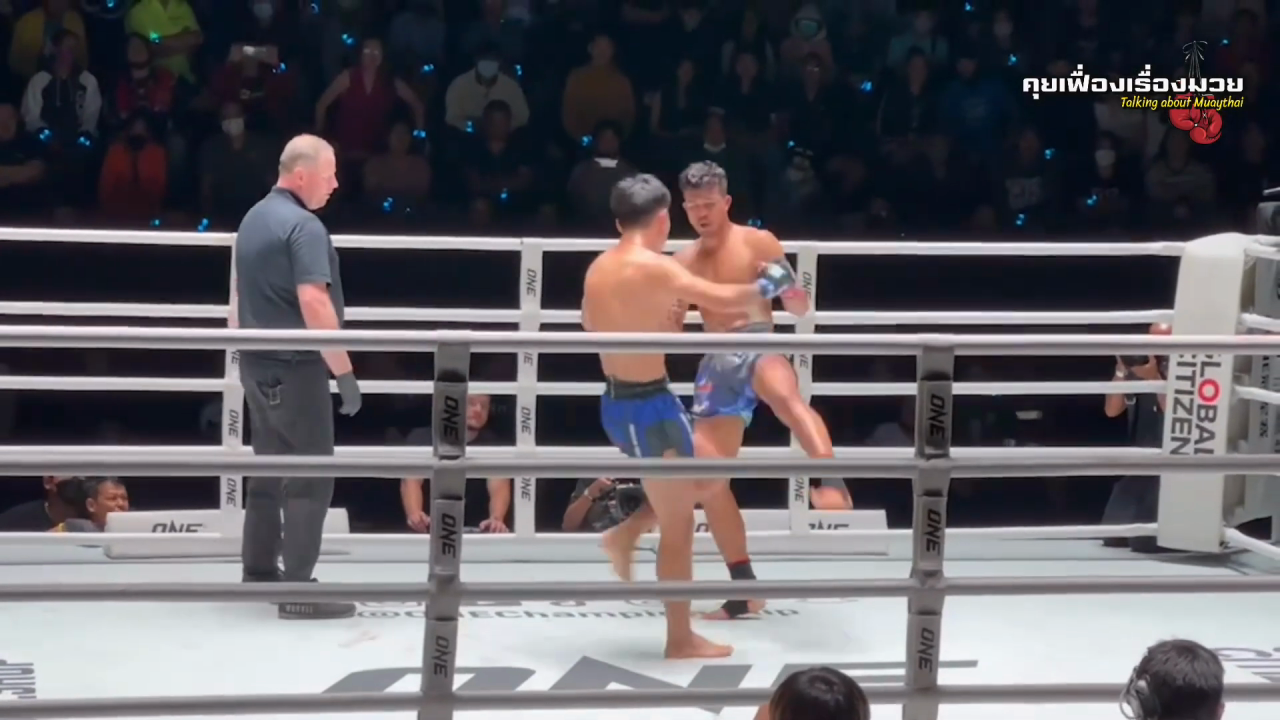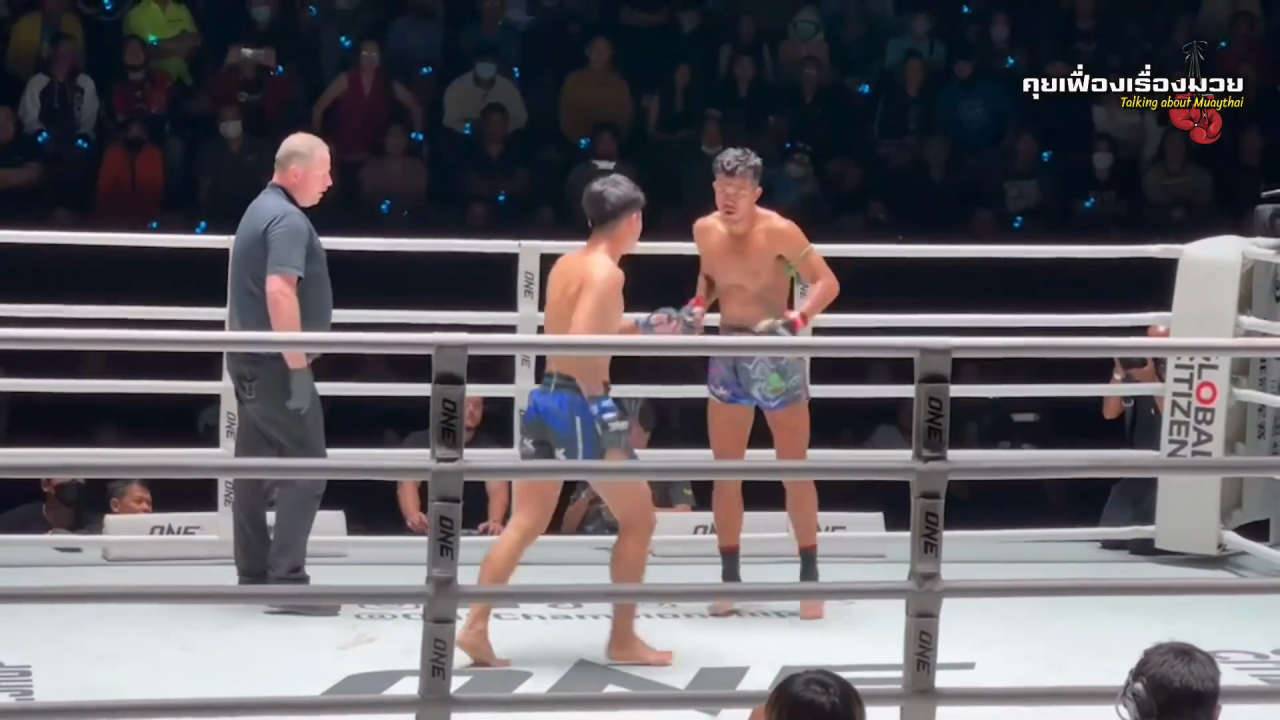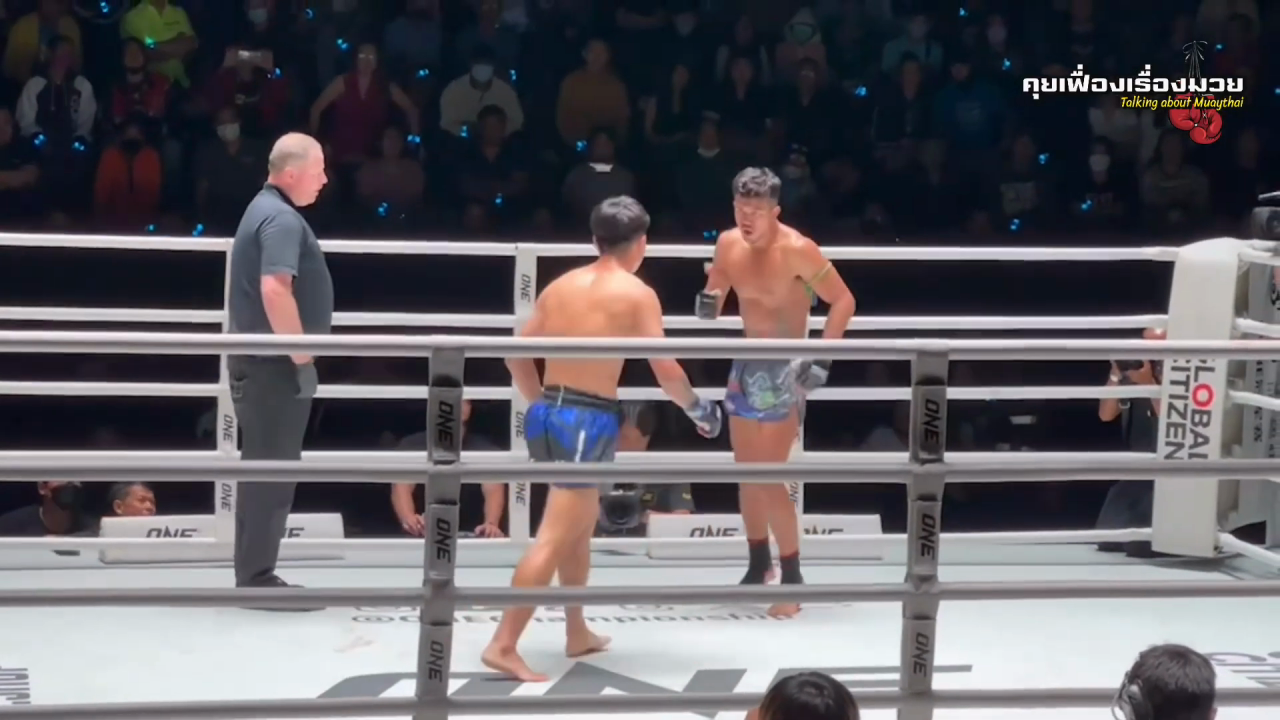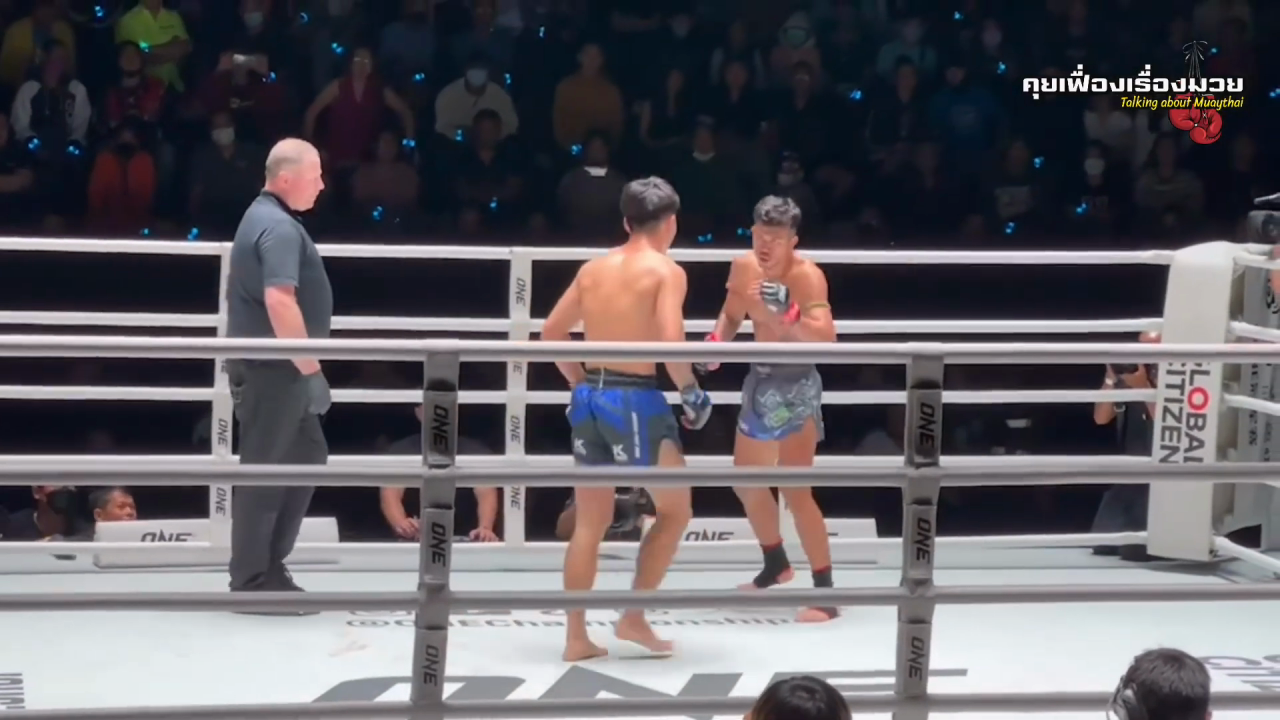
dt=0.3s
person 1, frame 1
left shoulder: (596, 272)
right shoulder: (651, 267)
right elbow: (709, 295)
right wrist: (766, 285)
left hip: (618, 401)
right hip: (645, 407)
left knee: (700, 482)
right knee: (678, 522)
left ankle: (625, 540)
right ankle: (681, 638)
person 1, frame 2
left shoulder: (567, 264)
right shoulder: (606, 273)
right elbow: (579, 342)
left wrist: (645, 327)
right wrist: (603, 401)
left hip: (545, 399)
right hip: (578, 408)
left knee: (525, 525)
right knee: (638, 519)
left ankle: (475, 628)
right ankle: (623, 638)
person 1, frame 3
left shoulder: (558, 286)
right shoulder: (638, 295)
left elbow: (518, 358)
right elbow: (665, 367)
right wrist: (698, 407)
left hip: (545, 413)
right hip: (590, 419)
left knee: (577, 525)
right knee: (555, 539)
left ankle: (578, 631)
right ankle: (504, 644)
person 1, frame 4
left shoulder: (593, 269)
right shoulder: (667, 272)
left elbow: (552, 333)
right elbow: (671, 345)
right wrist: (691, 390)
left hip: (588, 398)
right hip: (634, 400)
left knee: (589, 522)
right knee: (675, 510)
left ankle: (576, 635)
right ankle: (634, 616)
person 2, frame 1
left shoulder: (255, 217)
right shoulder: (304, 226)
right elbow: (314, 302)
right wrist: (344, 371)
left hip: (258, 362)
right hip: (295, 366)
left knee: (270, 469)
right knee: (310, 476)
left ankle: (260, 574)
right ankle: (298, 588)
person 2, frame 2
left shoulder: (261, 210)
right shoulder: (288, 219)
right elbow: (280, 292)
right wrist: (299, 366)
left hip: (250, 358)
right hip: (274, 362)
right knee: (305, 465)
left ankle: (254, 575)
right ankle: (286, 578)
person 2, frame 3
left shoulder: (265, 210)
right shoulder: (281, 219)
right elbow: (274, 290)
right wrist: (303, 359)
left hip: (262, 359)
right hip: (272, 363)
left knee: (263, 467)
right knee: (273, 468)
left ankle: (252, 571)
right ankle: (255, 579)
person 2, frame 4
left shoulder: (264, 216)
right shoulder: (279, 227)
right elbow: (280, 302)
right wrist: (312, 370)
left hip: (273, 366)
right hip: (272, 368)
left knee: (307, 459)
right knee: (264, 472)
left ankle: (269, 566)
right ankle: (249, 582)
person 3, frame 1
left shoulder: (758, 243)
right shoulder: (683, 261)
left elbow: (803, 309)
left wrist: (789, 291)
left hip: (760, 352)
right hip: (715, 368)
left knee: (786, 397)
left ankle: (830, 475)
person 3, frame 2
left shoulder: (780, 230)
right shoulder: (705, 230)
left elbow: (828, 284)
left wrist: (794, 323)
right wrist: (695, 309)
left hip: (776, 355)
right hip: (728, 355)
left ankle: (809, 577)
right ankle: (729, 578)
person 3, frame 3
left shoulder: (798, 250)
right shoulder: (728, 244)
left elbow: (843, 301)
right elbow: (712, 291)
left wrist: (822, 352)
right wrist: (708, 303)
left hip: (785, 370)
right hip: (746, 364)
left knee: (769, 477)
right knee: (748, 475)
left ankle: (791, 578)
right ankle: (760, 563)
person 3, frame 4
left shoulder: (807, 275)
right shoulder: (743, 266)
left elbow: (827, 335)
right elbow: (731, 315)
left wrist: (788, 309)
right wrist: (715, 342)
left hip: (797, 385)
right hip: (759, 381)
left knee: (796, 492)
right knee: (747, 485)
left ankle: (825, 593)
right ankle: (775, 565)
person 4, frame 1
right shoulder: (1137, 372)
right elbow: (1112, 410)
left wrist: (1155, 378)
right wrist: (1121, 371)
left knee: (1145, 541)
right knee: (1113, 536)
person 4, frame 2
right shoulder: (1134, 375)
right elbow: (1110, 413)
left wrist: (1153, 381)
right wrist: (1119, 373)
left knee: (1143, 545)
right knee: (1110, 537)
person 4, frame 3
right shoulder: (1131, 377)
right elbow: (1106, 414)
left wrist: (1149, 383)
right wrist: (1115, 375)
left knee: (1139, 546)
right knee: (1107, 540)
person 4, frame 4
right shoulder: (1126, 381)
right elbow: (1101, 418)
left wrist: (1144, 387)
right wrist: (1110, 378)
left knee: (1135, 550)
right knee: (1102, 543)
